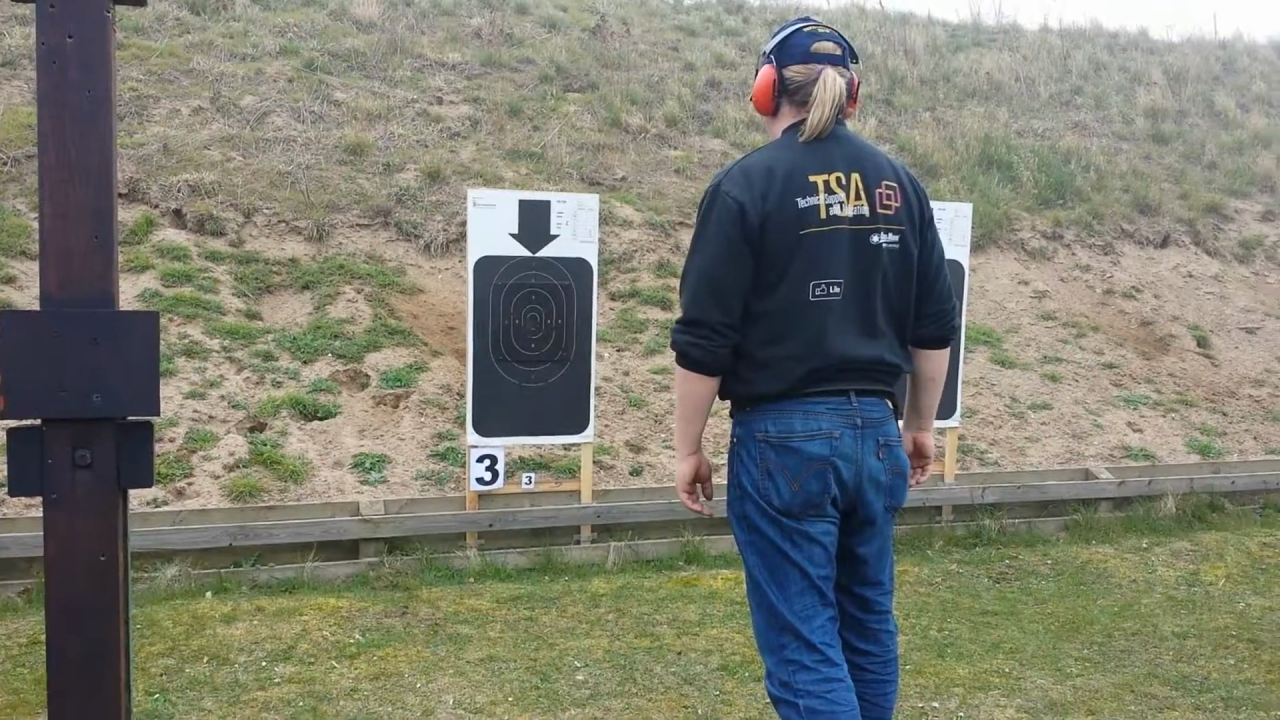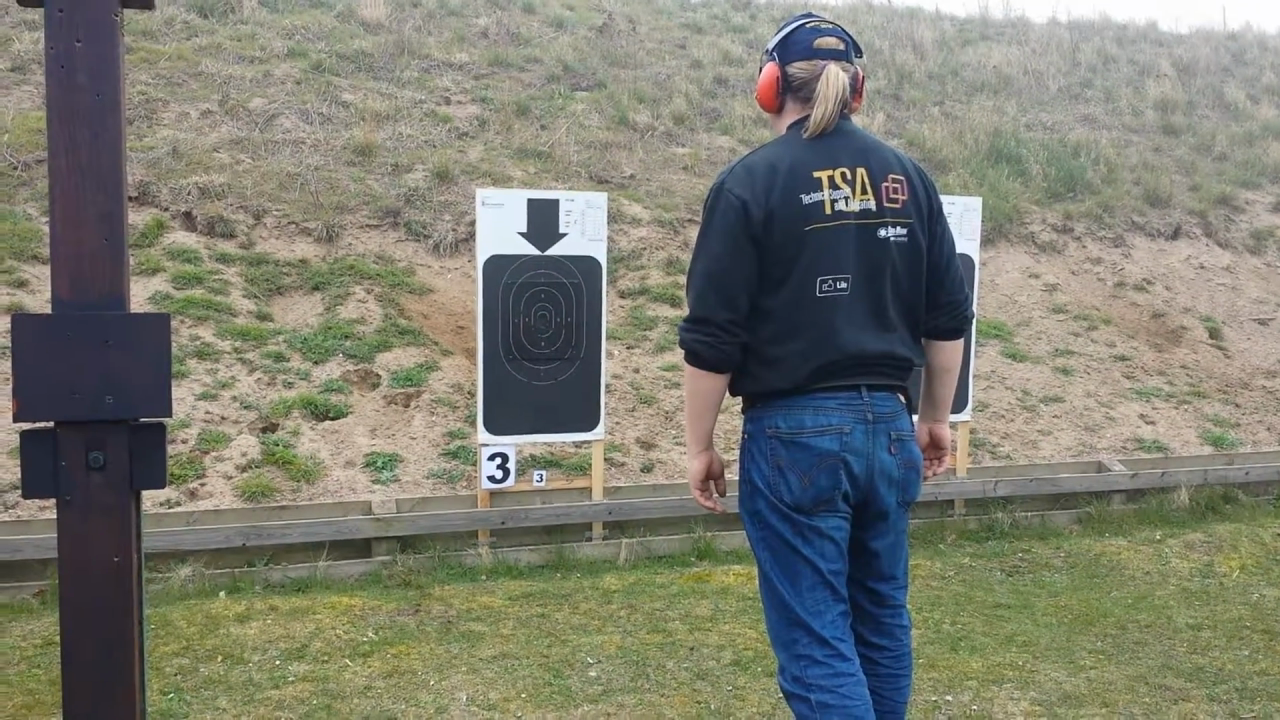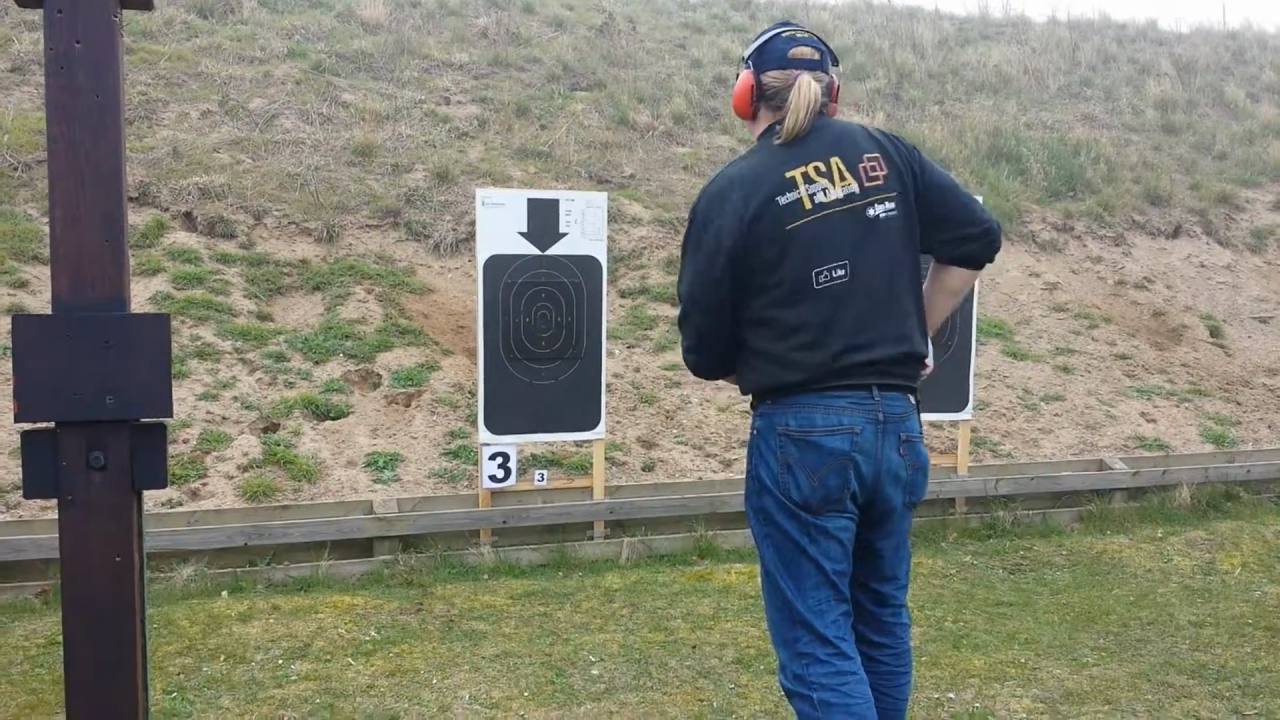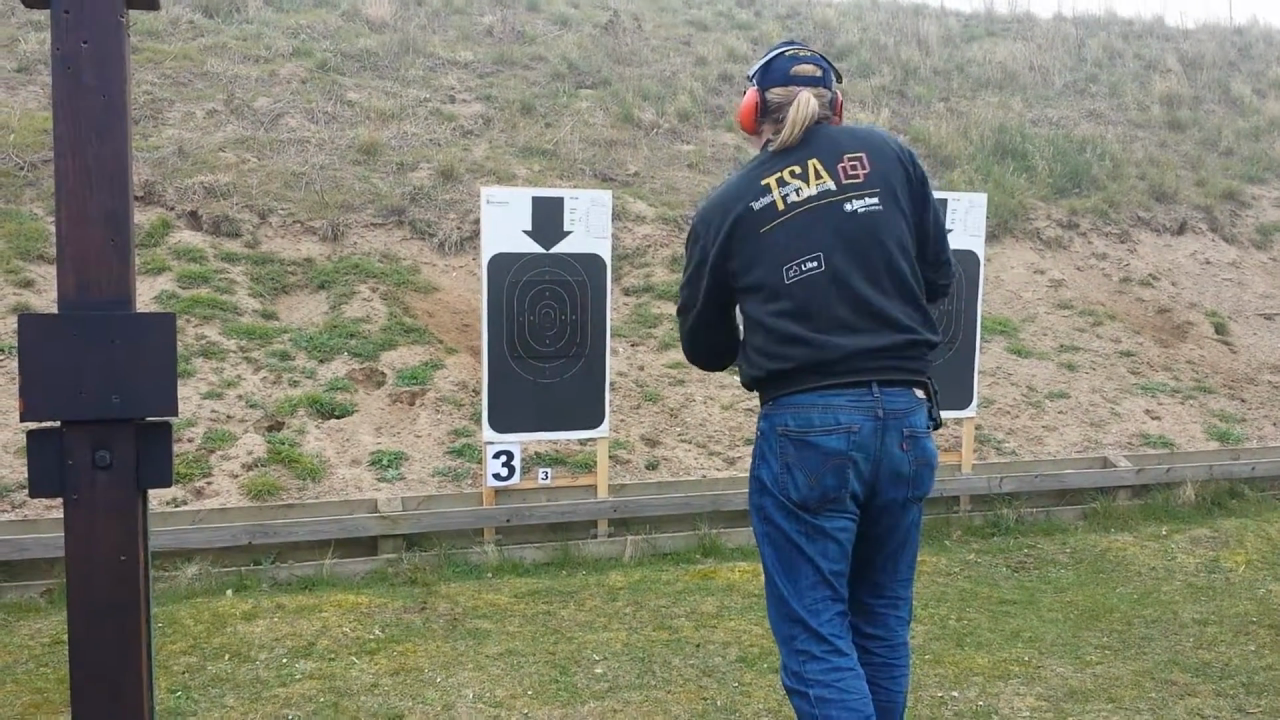
dt=1s
person 1, frame 1
left shoulder: (746, 183)
right shoulder: (899, 183)
left elbow: (704, 339)
right elbow: (935, 325)
left wrist: (688, 446)
right wrist: (918, 424)
left hip: (784, 438)
right hip: (874, 432)
left knee: (802, 642)
right knee: (868, 622)
person 1, frame 2
left shoulder: (750, 182)
right shoulder: (906, 177)
left elbow: (711, 337)
right elbow: (947, 317)
left wrist: (699, 445)
right wrist: (935, 417)
left hip: (794, 434)
right hip: (886, 427)
left knee: (815, 638)
right knee: (882, 617)
person 1, frame 3
left shoulder: (731, 193)
right shoulder: (886, 154)
left elbow: (705, 351)
right elbow: (976, 240)
left hip: (801, 433)
right hip: (895, 426)
left knee: (817, 639)
right knee: (882, 620)
person 1, frame 4
left shoulder: (723, 209)
right shoulder: (886, 156)
left elbow: (705, 347)
right elbow: (937, 278)
left hip: (804, 430)
right hip: (903, 421)
left knee: (815, 635)
right knee: (881, 621)
